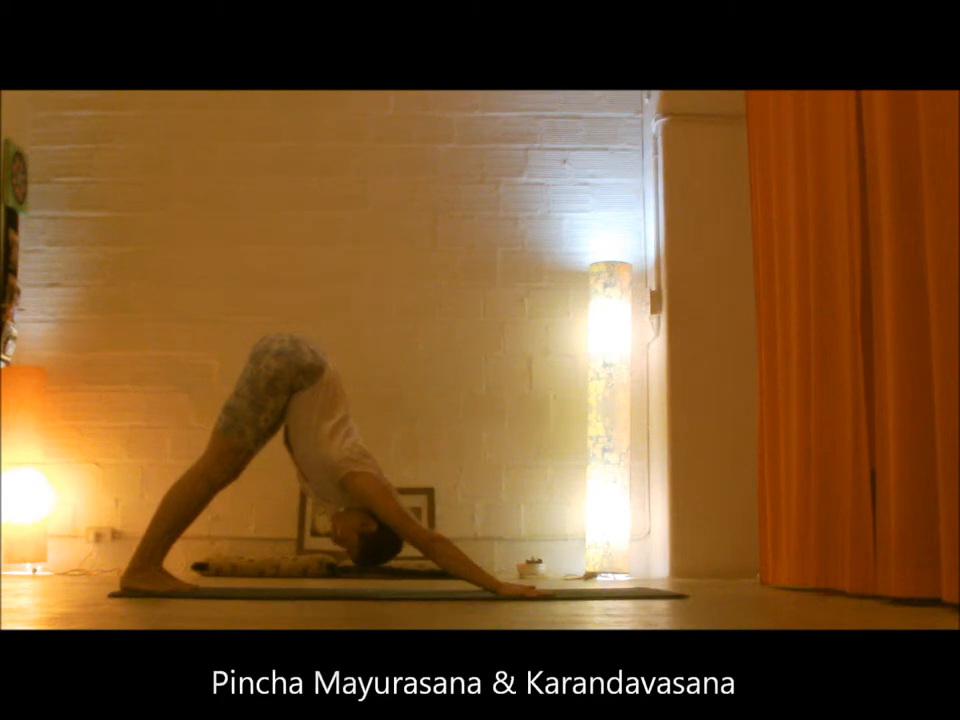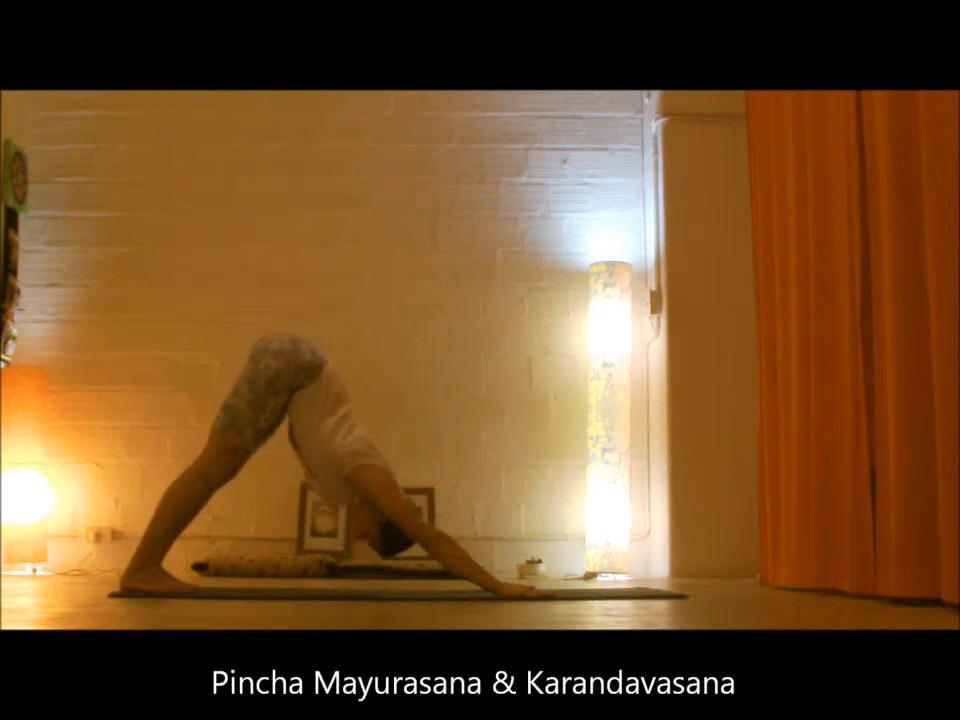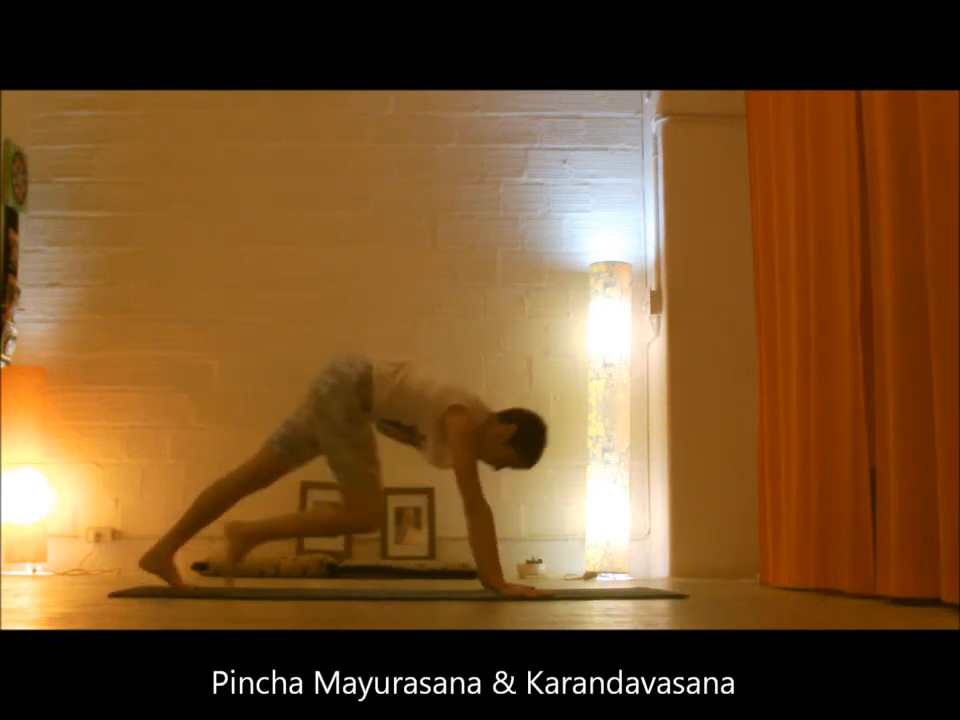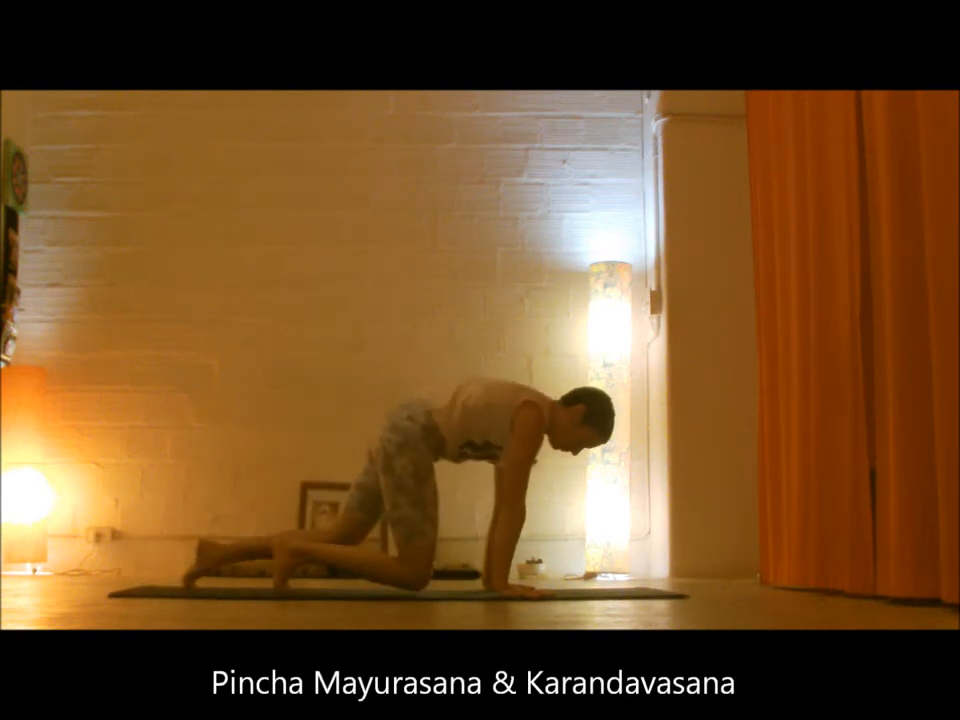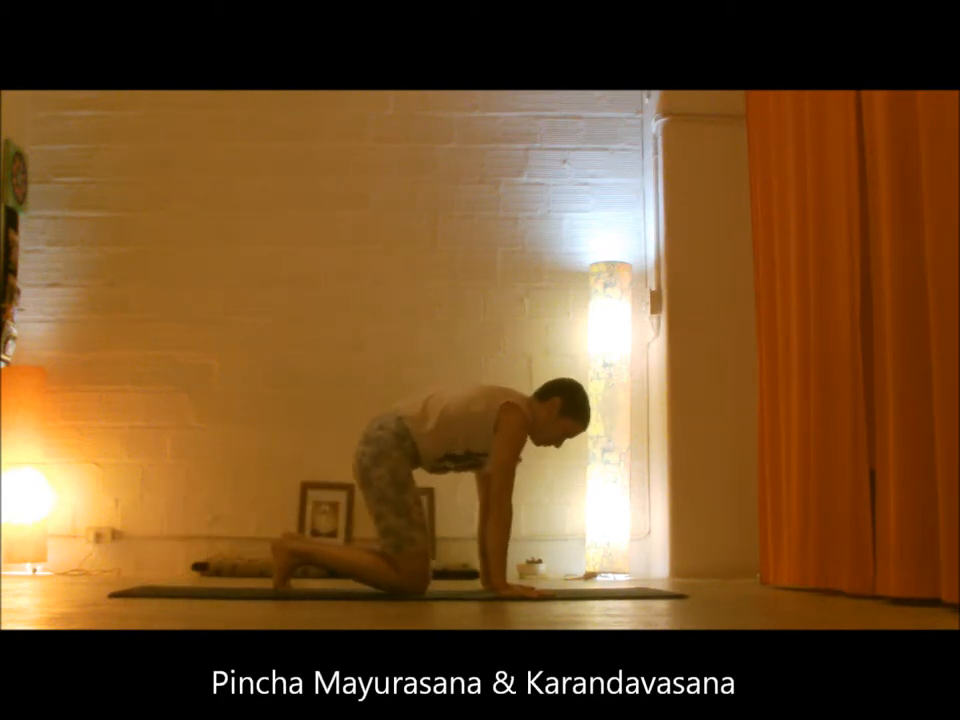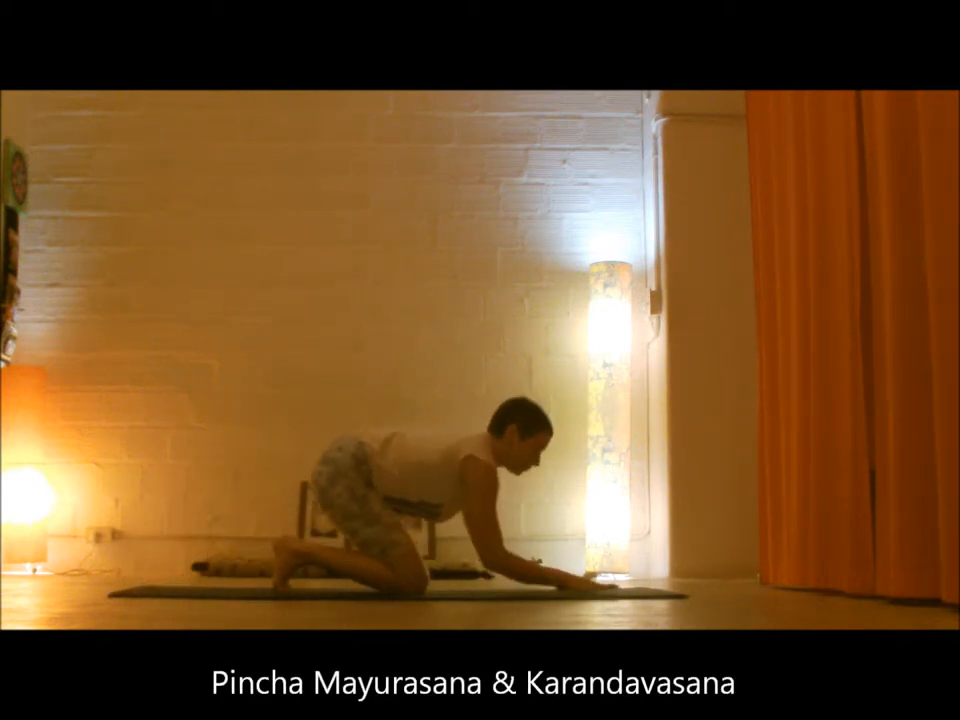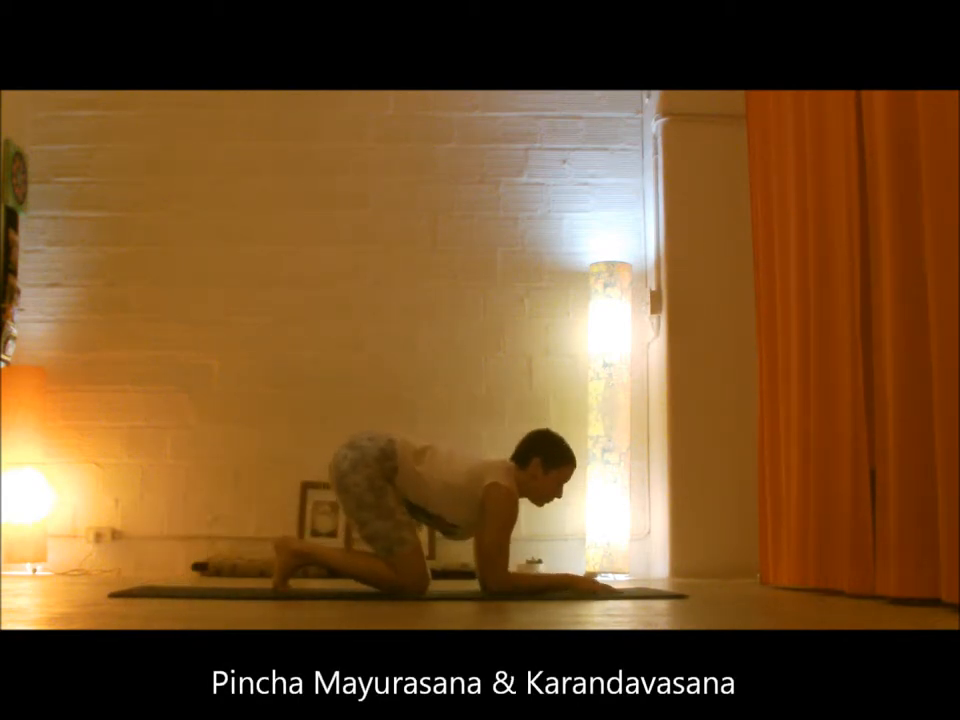
dt=0.7s
person 1, frame 1
right shoulder: (359, 483)
left elbow: (428, 541)
right elbow: (430, 541)
left hip: (292, 369)
right hip: (285, 360)
left knee: (225, 473)
right knee: (215, 468)
left ankle: (150, 566)
right ankle: (140, 567)
person 1, frame 2
left shoulder: (373, 483)
right shoulder: (368, 479)
left elbow: (432, 539)
right elbow: (432, 538)
left hip: (290, 368)
right hip: (285, 361)
left knee: (222, 471)
right knee: (212, 467)
left ankle: (149, 566)
right ankle: (140, 568)
person 1, frame 3
left shoulder: (474, 423)
right shoulder: (465, 422)
left elbow: (475, 508)
right elbow: (475, 507)
left wrist: (490, 576)
right wrist: (497, 582)
left hip: (343, 389)
right hip: (346, 387)
left knee: (253, 475)
right knee: (368, 516)
left ankle: (163, 552)
right ankle: (251, 533)
person 1, frame 4
left shoulder: (515, 423)
right shoulder: (534, 416)
left elbow: (502, 507)
right elbow: (513, 507)
left wrist: (490, 577)
right wrist: (501, 582)
left hip: (404, 430)
right hip: (413, 439)
left knee: (338, 539)
right knee: (415, 574)
left ankle: (221, 552)
right ankle: (297, 549)
person 1, frame 5
left shoulder: (497, 419)
right shoulder: (517, 416)
left elbow: (488, 507)
right elbow: (499, 504)
left wrist: (489, 578)
right wrist: (500, 583)
left hip: (382, 445)
right hip: (387, 450)
left knee: (409, 567)
right knee: (412, 580)
left ankle: (300, 547)
right ankle: (297, 552)
person 1, frame 6
left shoulder: (474, 456)
right shoulder: (479, 467)
left elbow: (488, 552)
right elbow: (493, 558)
left wrist: (540, 577)
right wrist: (565, 580)
left hip: (345, 465)
right hip: (345, 472)
left knee: (405, 572)
right knee: (411, 582)
left ankle: (299, 551)
right ankle: (300, 552)
person 1, frame 7
left shoulder: (495, 480)
right shoulder: (503, 493)
left elbow: (488, 577)
right elbow: (496, 580)
left wrist: (561, 583)
right wrist: (570, 580)
left hip: (365, 457)
right hip: (366, 464)
left knee: (409, 576)
right knee: (413, 583)
left ankle: (300, 553)
right ankle: (300, 552)
